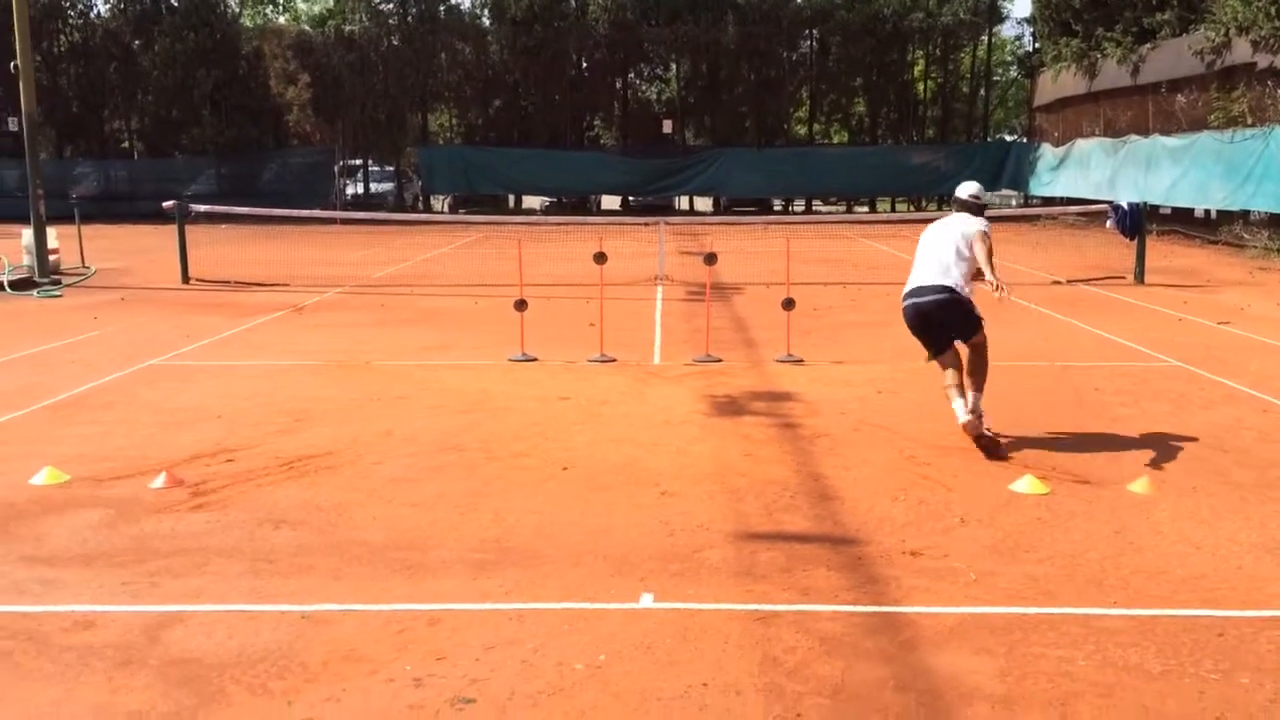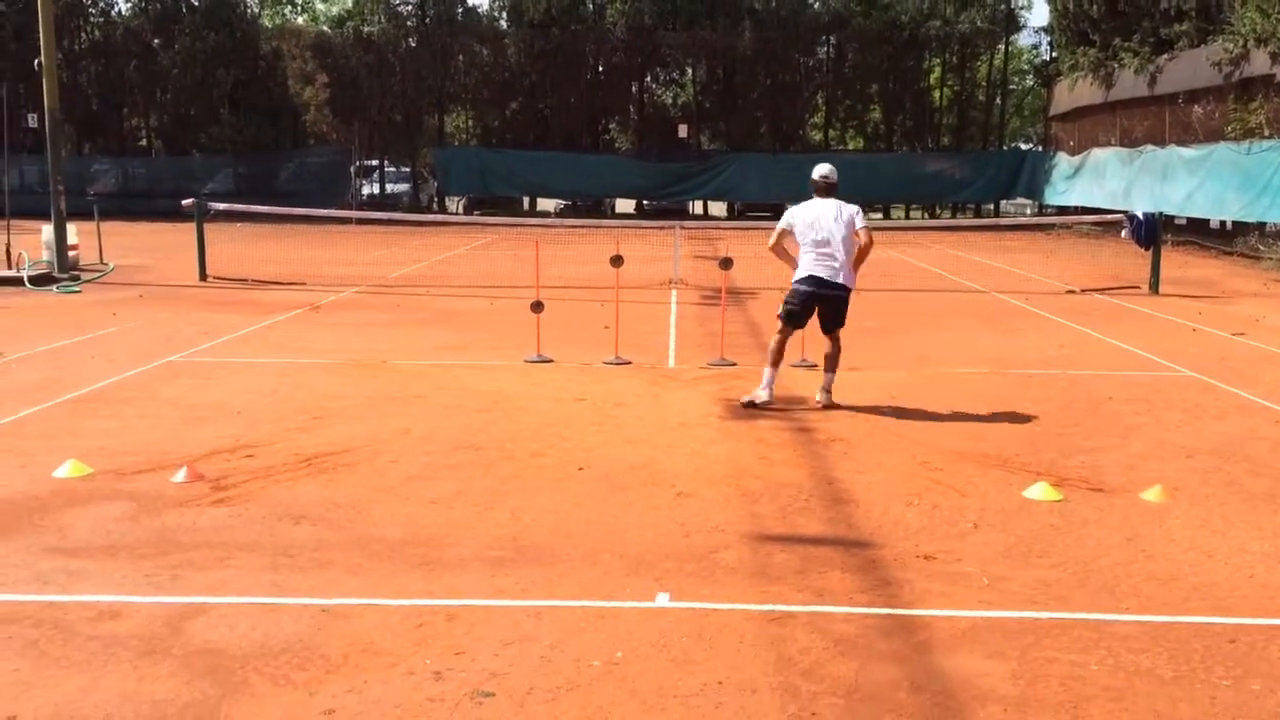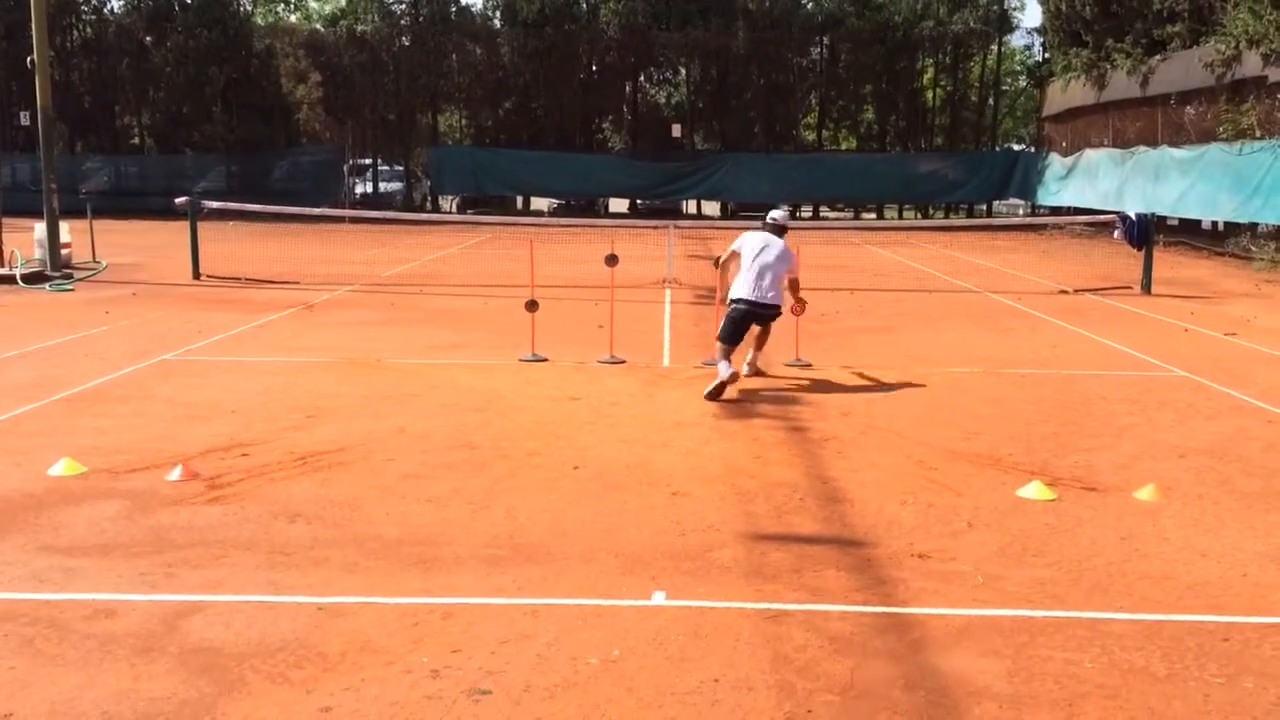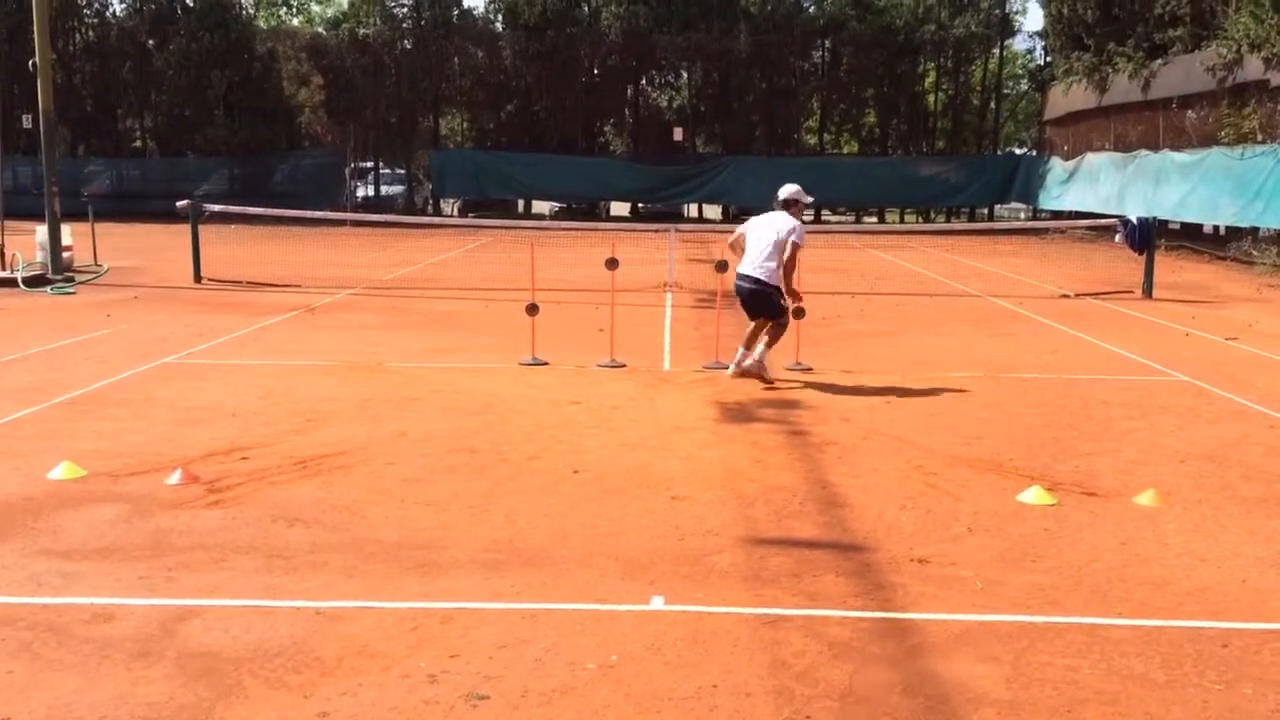
dt=0.5s
person 1, frame 1
left shoulder: (932, 228)
right shoulder: (977, 224)
right elbow: (982, 240)
right wrist: (990, 273)
left hip: (912, 299)
right hip: (949, 299)
left knee: (949, 364)
right knee: (978, 345)
left ankle: (966, 417)
right ankle: (973, 413)
person 1, frame 2
left shoulder: (796, 211)
right shoulder: (852, 210)
left elbow: (773, 244)
right elbow: (866, 241)
right wrist: (853, 269)
left hip: (808, 282)
right hip: (840, 286)
left knee: (782, 334)
right knee: (832, 337)
left ankle: (765, 391)
right ankle: (825, 393)
person 1, frame 3
left shoulder: (749, 237)
right shoulder: (788, 253)
left elbow: (723, 262)
right elbow: (793, 285)
left wrist: (723, 290)
right wrist: (797, 298)
left hip: (742, 301)
right hip: (771, 305)
left knee: (723, 348)
right knee: (764, 323)
left ankle: (725, 372)
right ankle: (750, 364)
person 1, frame 4
left shoulder: (759, 219)
right shoulder: (794, 225)
left elbow: (732, 242)
right elbow: (789, 259)
right wrist: (789, 288)
left hip: (742, 279)
right hip: (763, 283)
left knee: (760, 321)
right knee: (780, 321)
left ankle: (738, 364)
right ankle: (757, 360)
